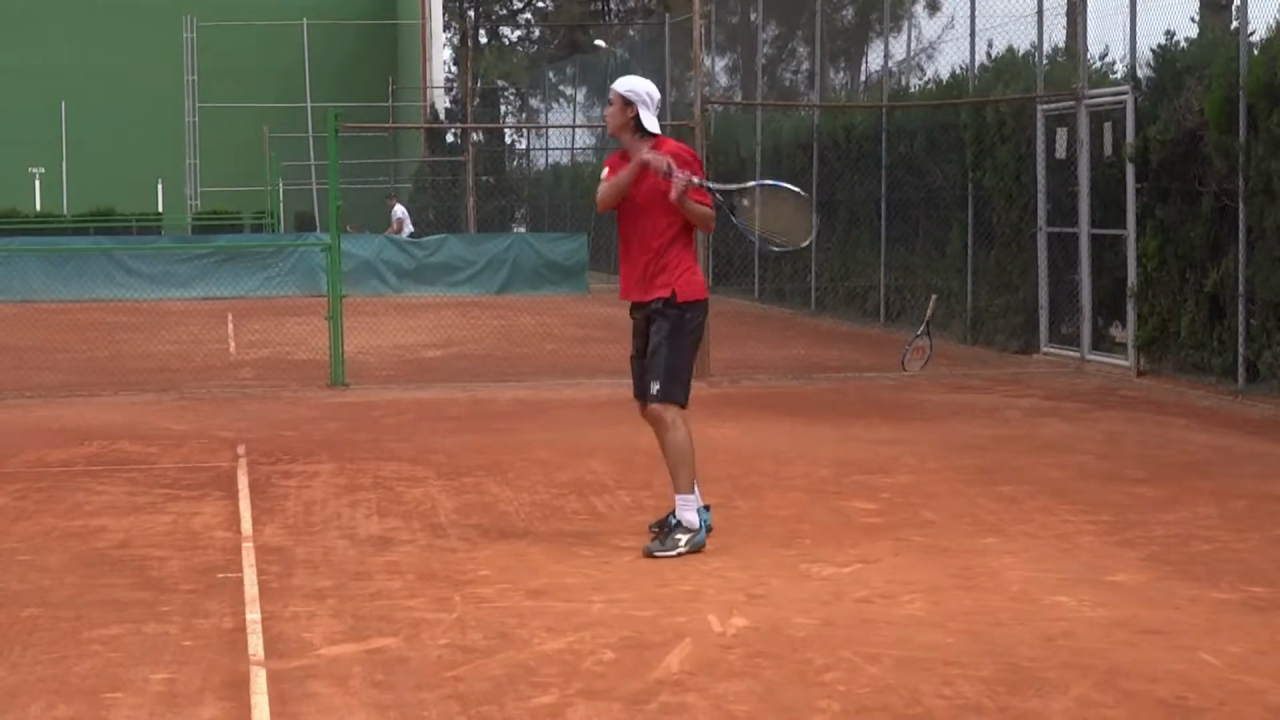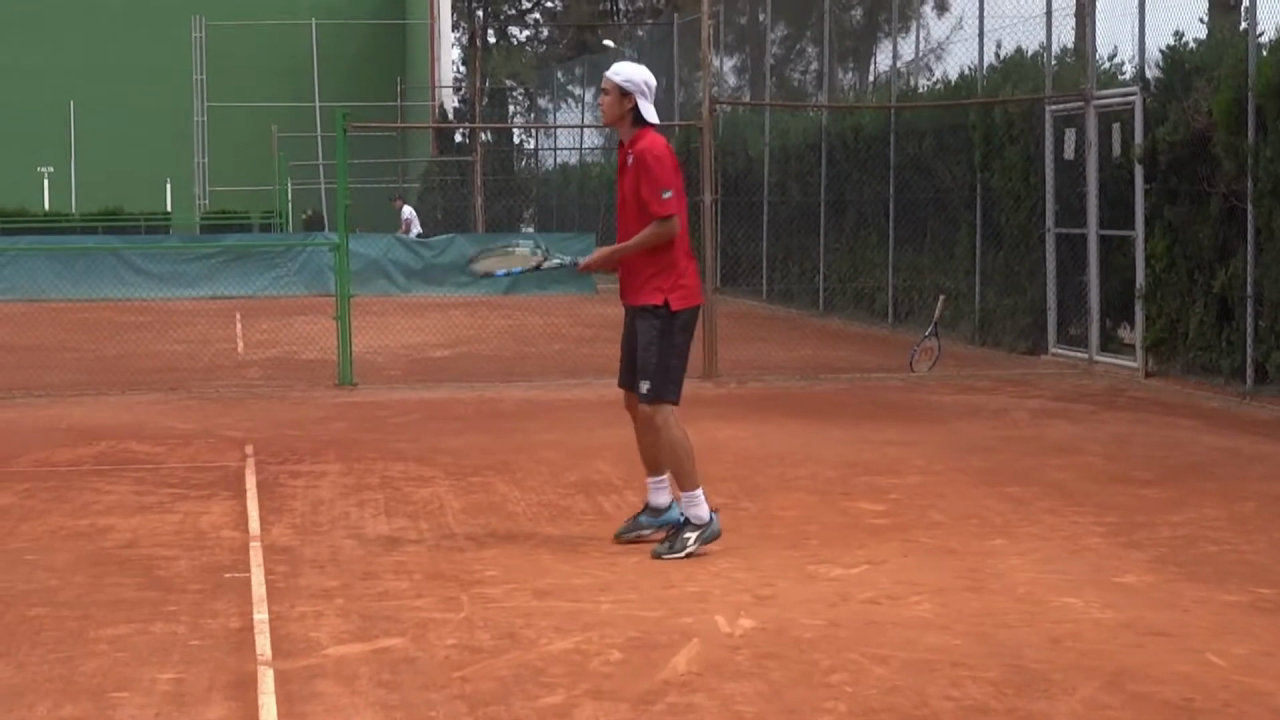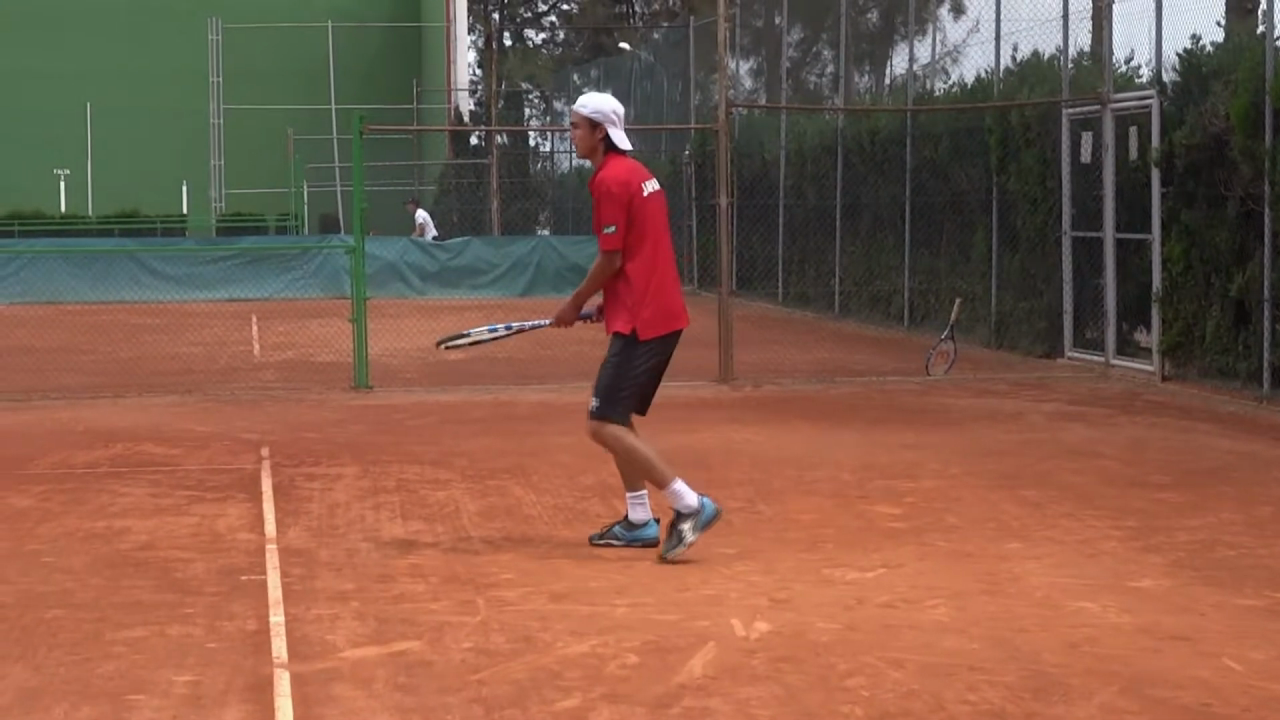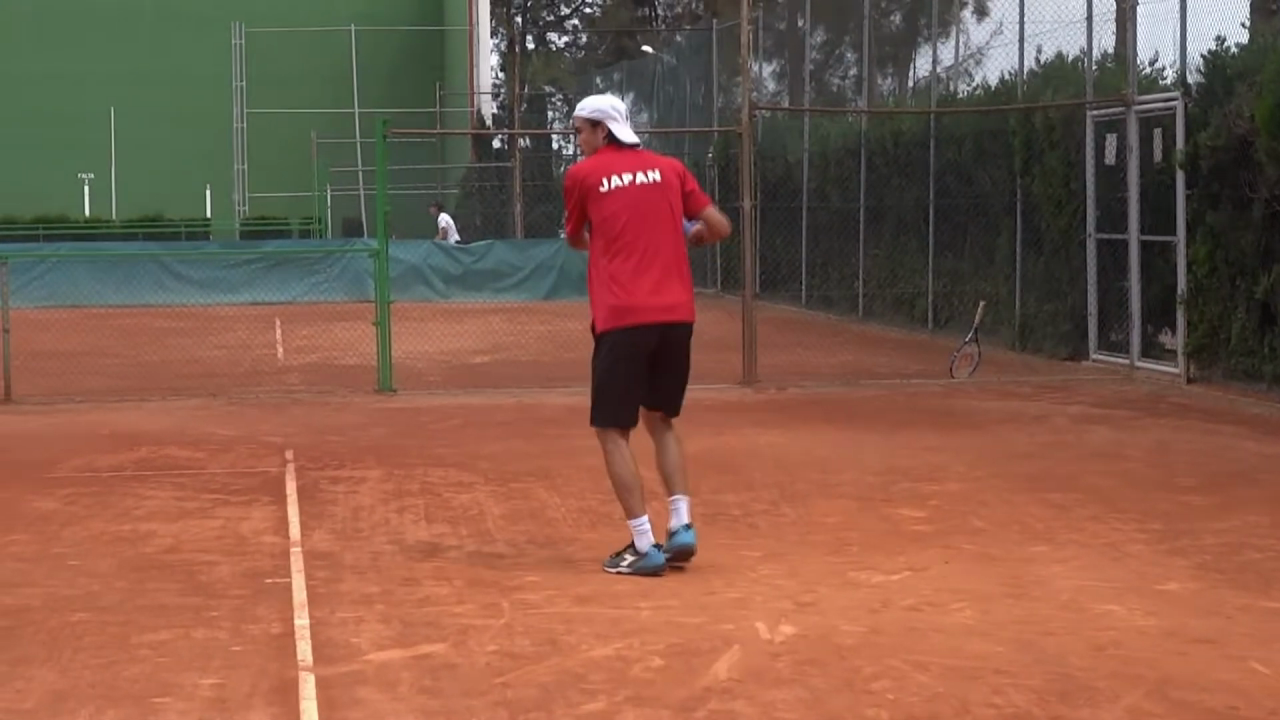
dt=0.5s
person 1, frame 1
left shoulder: (677, 154)
right shoulder: (618, 163)
left elbow: (708, 221)
right elbow: (604, 201)
left wrist: (682, 197)
right wrist: (640, 164)
left hip: (677, 298)
right hip: (645, 299)
left knee: (664, 409)
right knee: (653, 409)
left ankle: (689, 524)
right ankle: (691, 507)
person 1, frame 2
left shoulder: (650, 151)
right shoulder: (633, 150)
left elbow: (668, 226)
left wrist: (609, 255)
right wrist: (613, 255)
left hip: (665, 298)
right hip: (644, 296)
left knee: (656, 407)
right knee: (634, 402)
left ankle: (701, 517)
right ankle: (661, 506)
person 1, frame 3
left shoulder: (609, 180)
right shoulder: (636, 172)
left elbow: (610, 259)
left wrist: (574, 303)
right wrist: (607, 300)
left hip: (641, 320)
right hip: (659, 313)
left knee: (604, 425)
right knee: (614, 416)
left ankle: (691, 504)
right ankle: (639, 520)
person 1, frame 4
left shoulder: (581, 175)
right shoulder: (669, 169)
left elbow: (575, 238)
right elbow: (719, 227)
left hip: (622, 318)
right hip: (676, 314)
left knee: (612, 433)
right knee: (662, 419)
left ankle: (643, 546)
right ankle: (680, 527)
